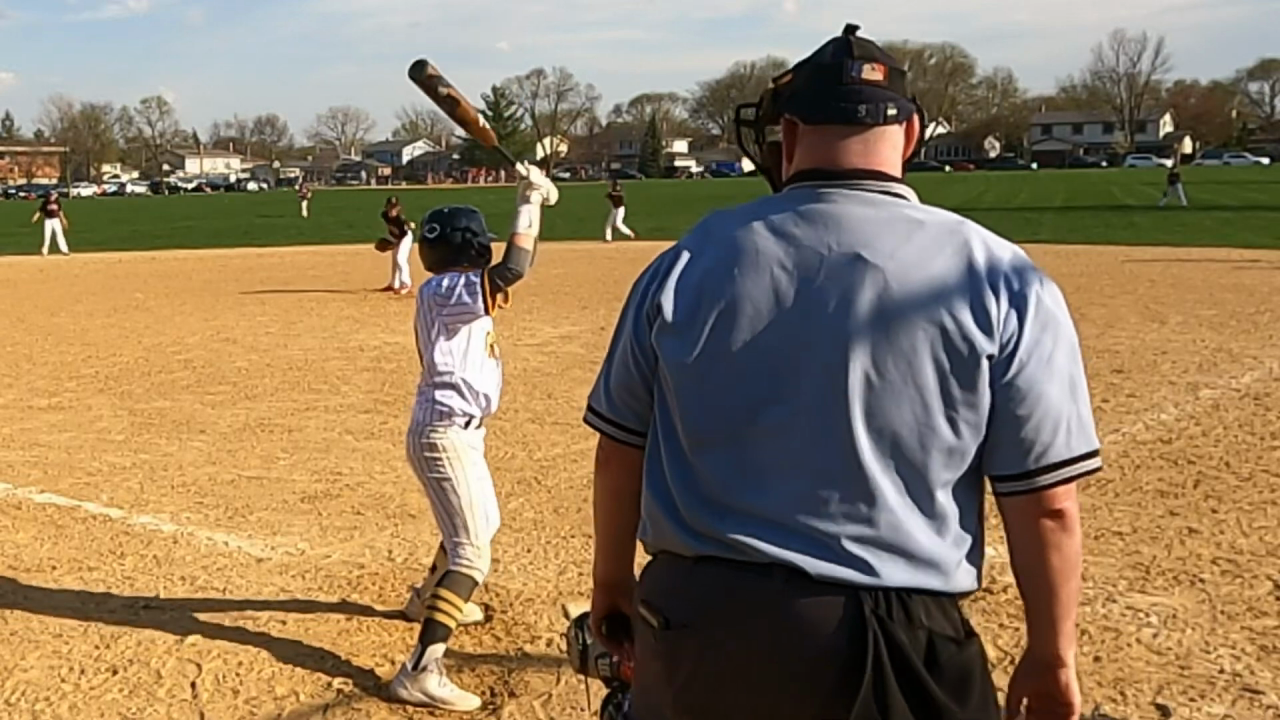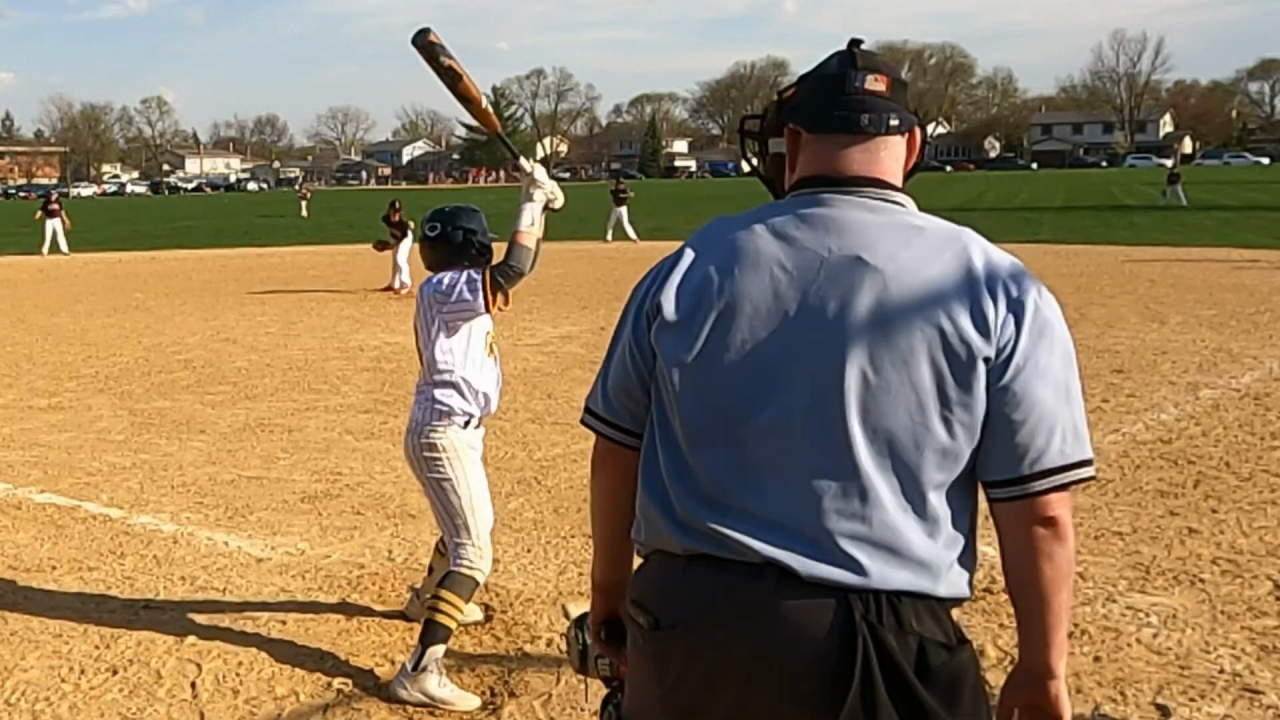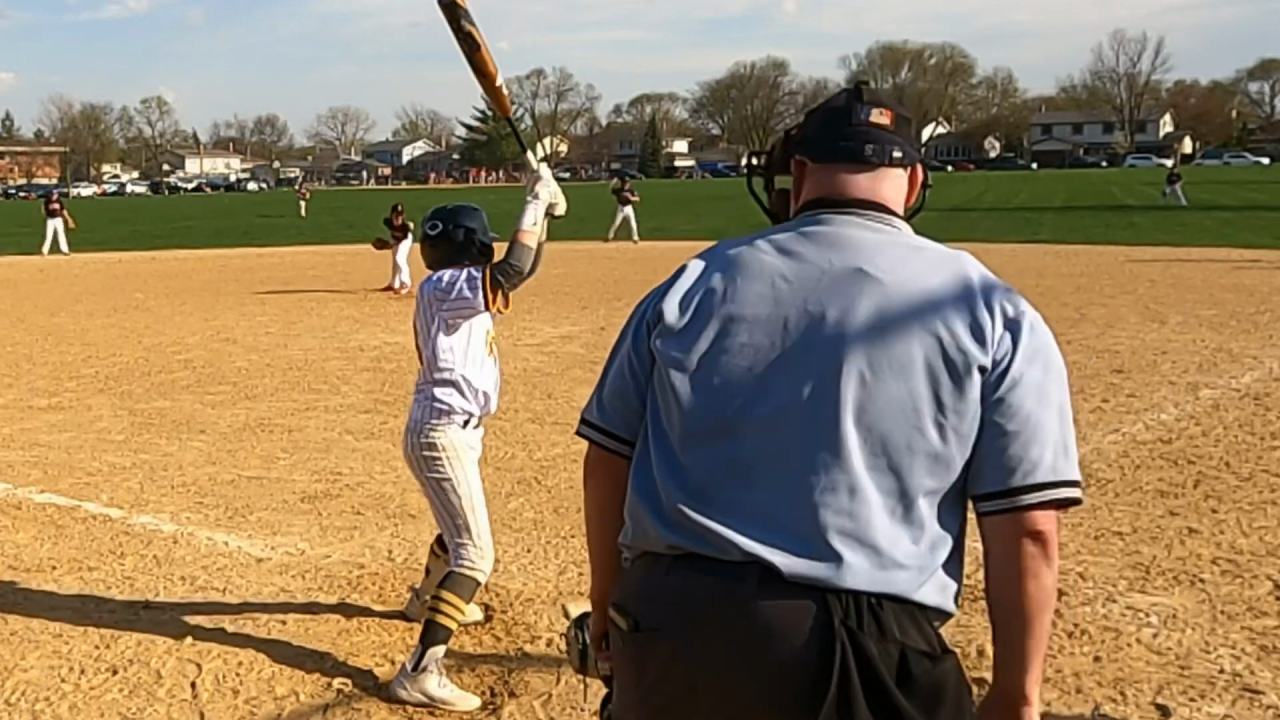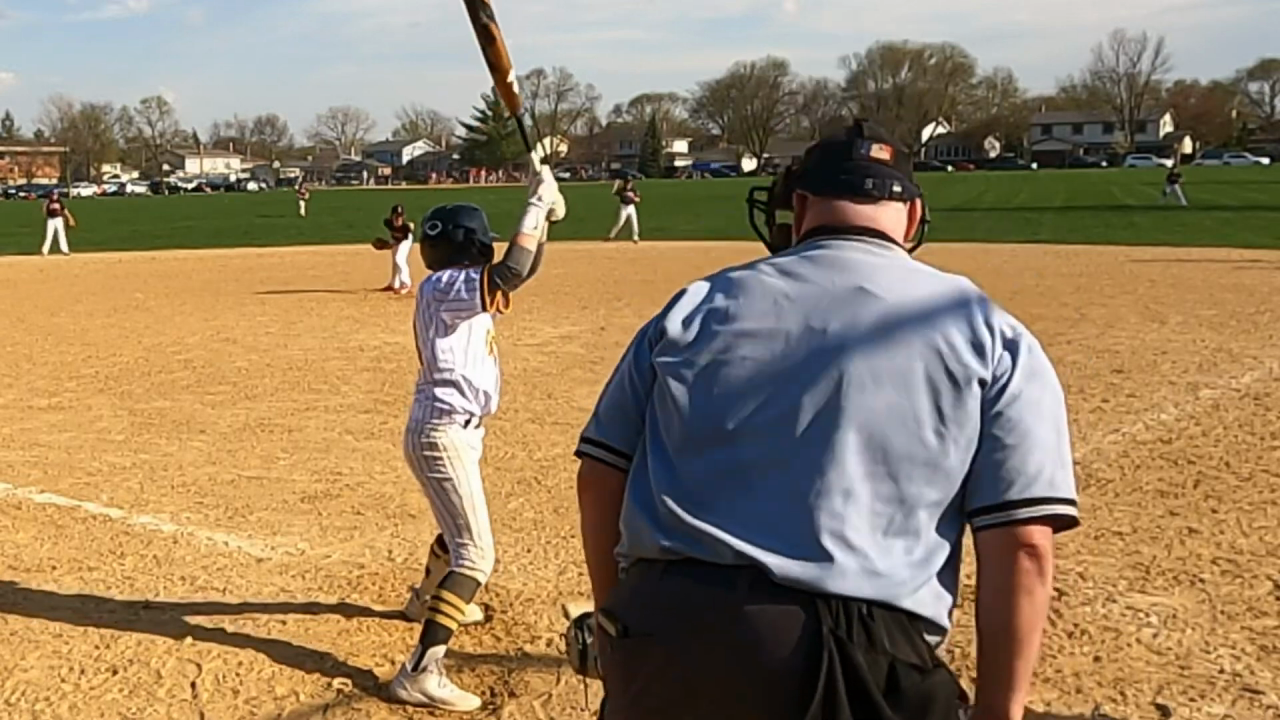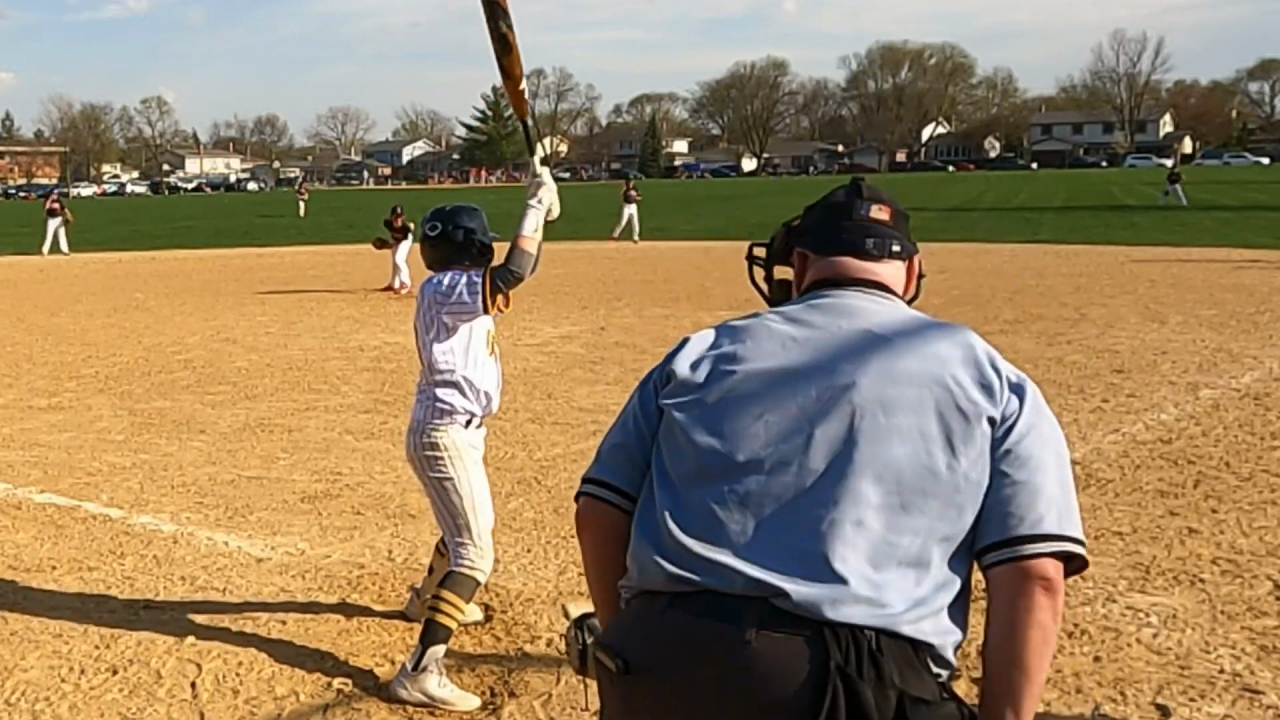
dt=0.1s
person 1, frame 1
left shoulder: (690, 262)
right shoulder: (1004, 281)
left elbow: (620, 450)
right elbow: (1045, 504)
left wrist: (612, 577)
right wrist: (1052, 655)
left hip: (697, 622)
right hip: (892, 643)
person 1, frame 2
left shoulder: (693, 266)
right shoulder: (998, 287)
left elbow: (617, 452)
right elbow: (1038, 511)
left wrist: (610, 582)
left hip: (689, 623)
right hip: (885, 645)
person 1, frame 3
left shoulder: (696, 284)
right shoulder: (995, 314)
left elbow: (606, 461)
right elbow: (1028, 530)
left wrist: (612, 602)
left hip: (671, 627)
right hip: (869, 653)
person 1, frame 4
left shoulder: (698, 306)
right shoulder: (990, 334)
left elbow: (602, 478)
right elbow: (1023, 545)
left wrist: (614, 618)
left hip: (665, 633)
right hip: (860, 663)
person 1, frame 5
left shoulder: (702, 353)
right shoulder: (994, 381)
left elbow: (600, 514)
right elbow: (1035, 580)
left wrist: (629, 650)
left hip: (668, 664)
person 2, frame 1
left shoulder: (458, 287)
right shoulder: (442, 291)
left elbow: (513, 269)
right elbow: (512, 271)
left wrist: (535, 209)
right wrist: (525, 204)
left hip: (461, 432)
right hip: (445, 435)
left knee: (482, 524)
right knee: (472, 554)
left ankle: (430, 597)
right ankle: (420, 673)
person 2, frame 2
left shoulder: (459, 286)
right shoulder: (443, 289)
left elbow: (517, 269)
right elbow: (514, 269)
left wrist: (539, 210)
right wrist: (529, 203)
left hip: (458, 431)
right hip: (443, 434)
left knee: (472, 524)
right knee: (472, 554)
left ankle: (428, 597)
right ankle: (420, 673)
person 2, frame 3
left shoulder: (459, 286)
right shoulder: (443, 287)
left elbow: (521, 271)
right elbow: (513, 268)
left wrist: (542, 215)
right wrist: (532, 202)
left hip: (457, 430)
right hip: (442, 434)
left knee: (461, 529)
right knee: (474, 553)
left ankle: (427, 598)
right ankle: (419, 673)
person 2, frame 4
left shoulder: (459, 287)
right shoulder: (442, 288)
left elbow: (520, 273)
right elbow: (512, 271)
left wrist: (542, 219)
right wrist: (535, 205)
left hip: (458, 430)
right hip: (443, 433)
left knee: (460, 529)
right knee: (475, 553)
left ankle: (427, 598)
right ankle: (420, 673)
person 2, frame 5
left shoulder: (461, 286)
right shoulder: (444, 288)
left elbow: (517, 271)
right elbow: (513, 273)
left wrist: (540, 213)
right wrist: (534, 207)
left hip: (461, 429)
right hip: (445, 433)
left knee: (472, 525)
right knee: (475, 553)
left ankle: (428, 597)
right ankle: (420, 672)
